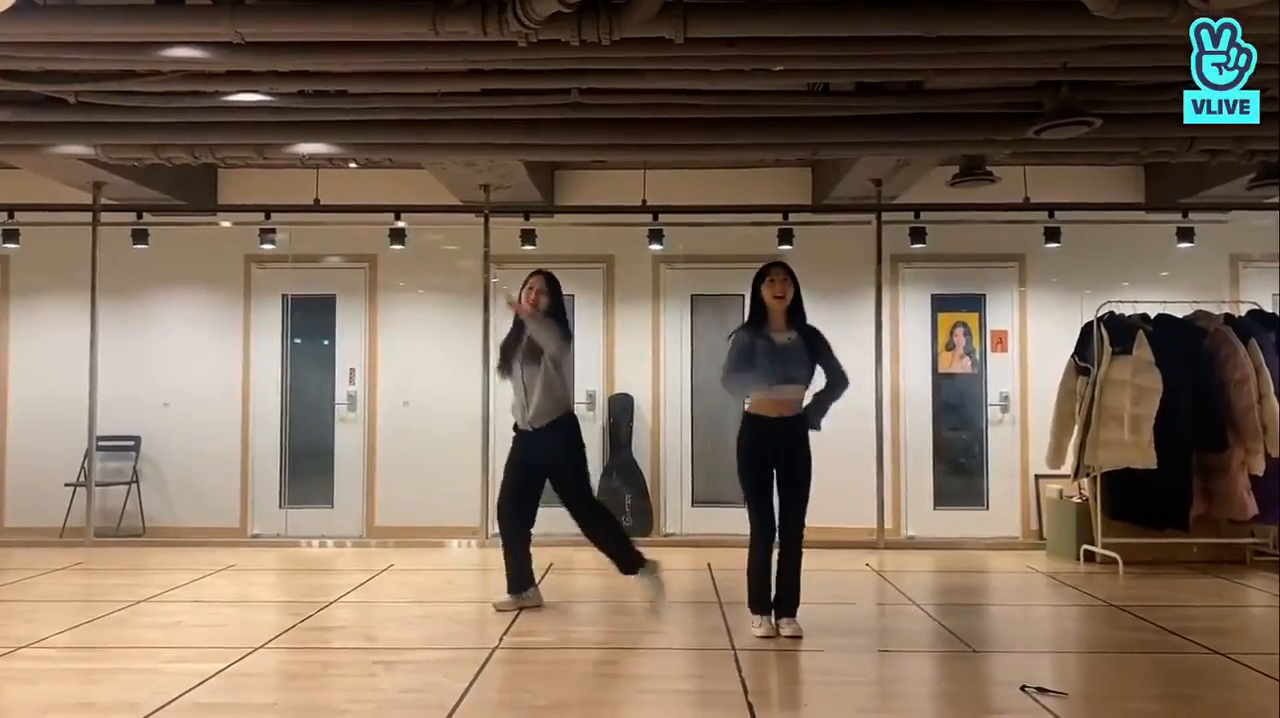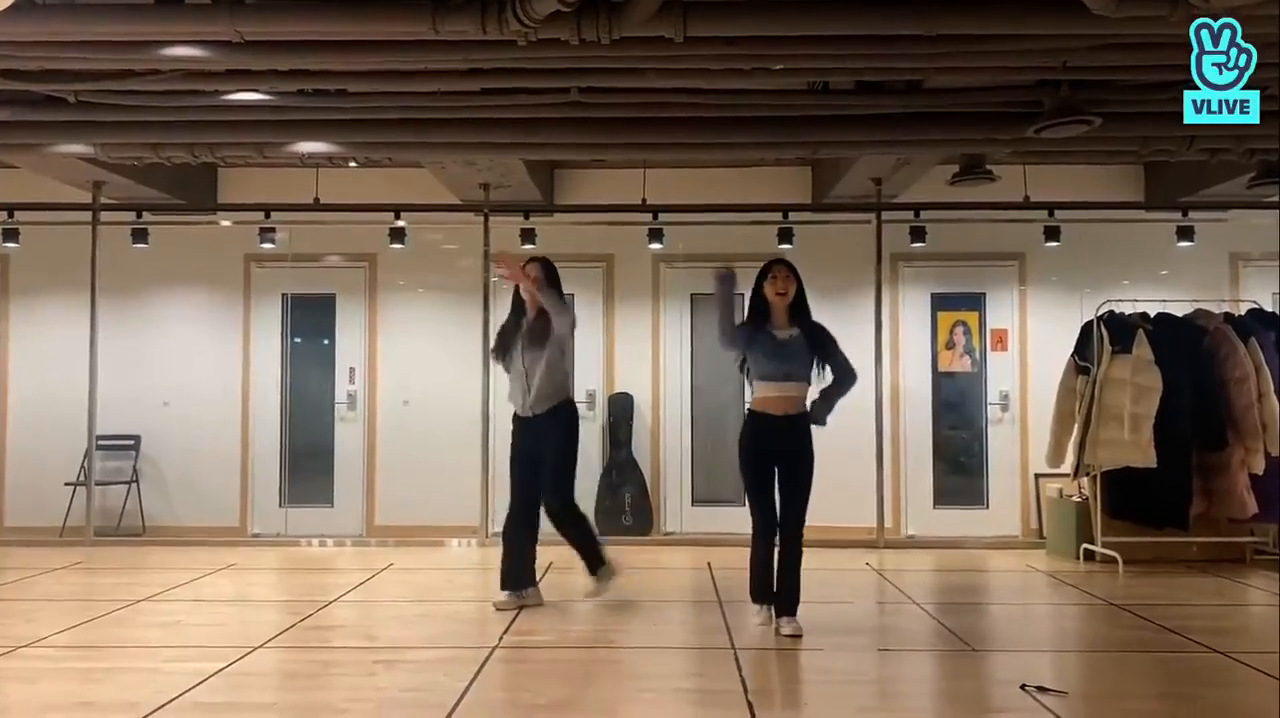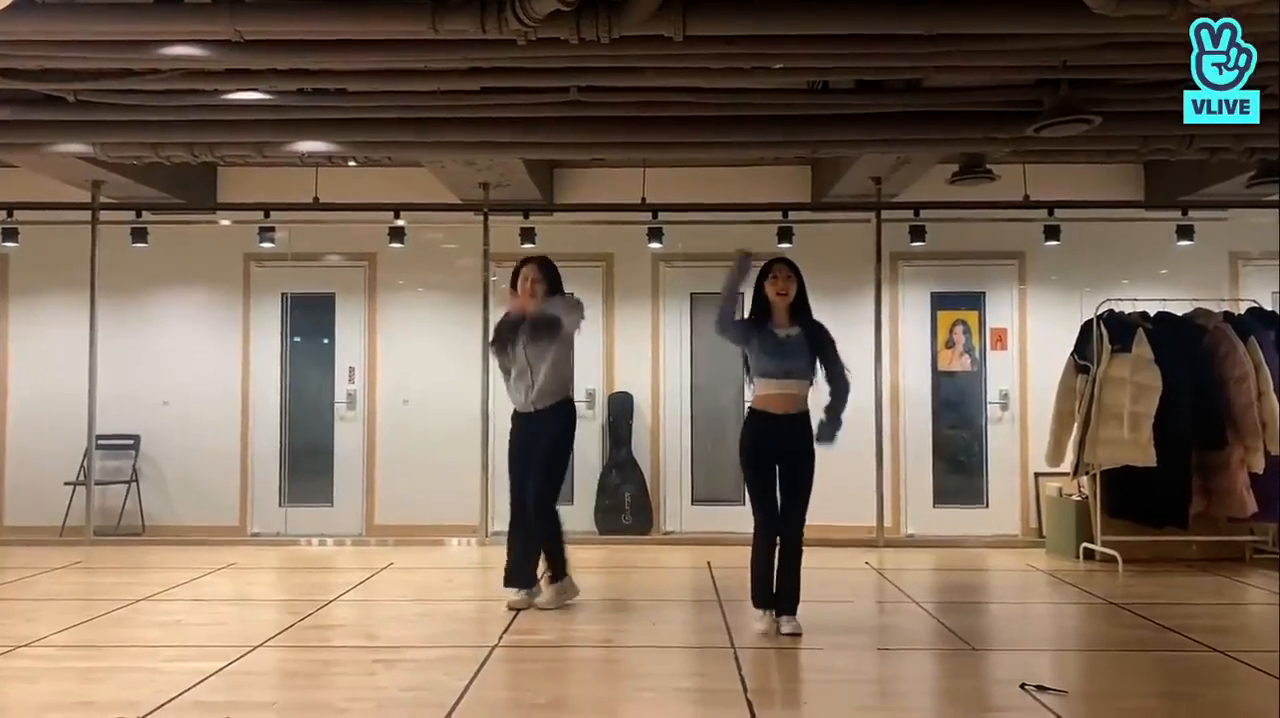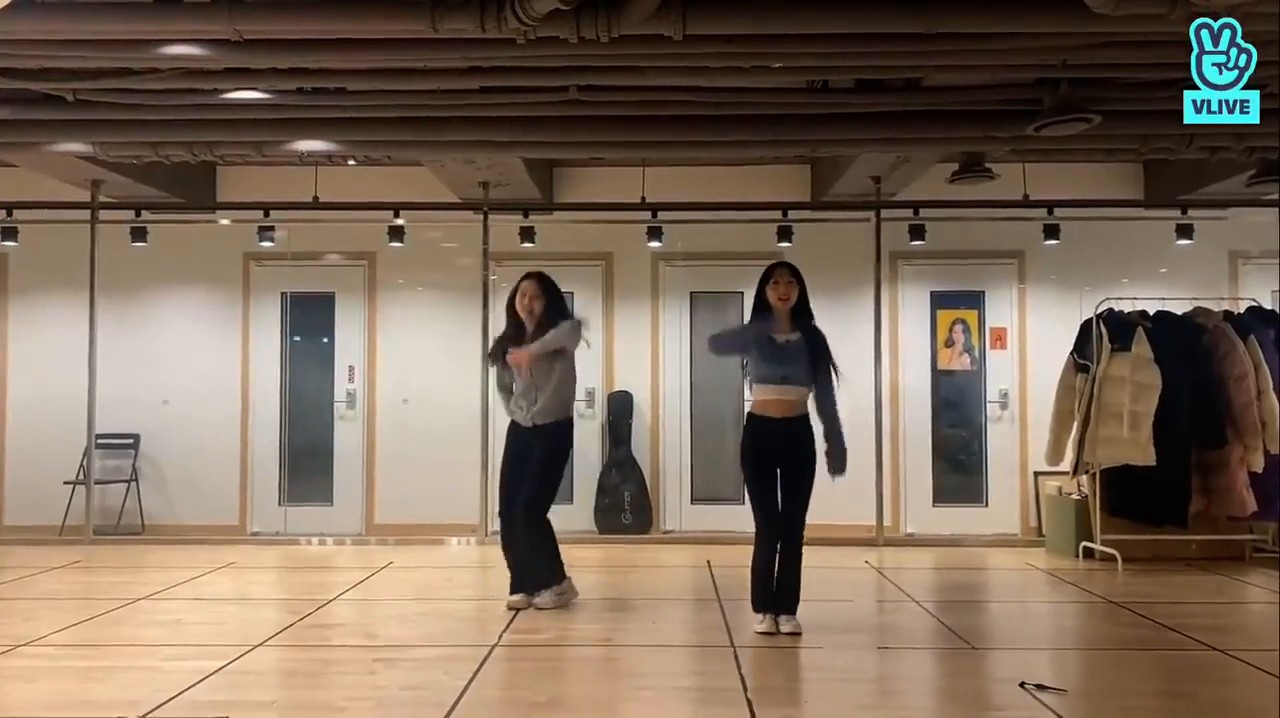
dt=0.1s
person 1, frame 1
left shoulder: (808, 337)
right shoulder: (748, 338)
left elbow: (838, 380)
right elbow: (731, 380)
left wrist: (817, 409)
right wrist: (744, 379)
left hip: (794, 434)
right hip: (756, 433)
left knee: (793, 528)
right knee: (763, 527)
left ankle: (787, 611)
right ankle: (761, 611)
person 1, frame 2
left shoulder: (812, 333)
right shoulder: (750, 333)
left elbow: (846, 375)
right elbow: (727, 339)
left wrist: (823, 405)
right wrist: (725, 296)
left hip: (797, 433)
right hip: (758, 431)
left knee: (793, 526)
right knee: (765, 524)
left ankle: (787, 610)
right ankle: (763, 601)
person 1, frame 3
left shoulder: (813, 332)
right shoulder: (753, 331)
left elbow: (839, 382)
right elbow: (724, 327)
left wrist: (832, 418)
right wrist: (735, 280)
left hip: (797, 431)
right hip: (759, 429)
left knee: (793, 525)
right knee: (766, 523)
left ankle: (787, 609)
right ankle: (764, 607)
person 1, frame 4
left shoulder: (812, 338)
right shoulder: (751, 337)
left elbow: (824, 396)
right elbow: (716, 345)
left wrist: (835, 444)
right wrist: (757, 330)
left hip: (798, 435)
right hip: (759, 433)
left knee: (793, 527)
right knee: (767, 526)
left ankle: (786, 609)
right ankle: (764, 609)
person 2, frame 1
left shoulder: (557, 331)
right shoulder: (514, 341)
left elbow: (554, 341)
left wrist: (530, 317)
left hip: (560, 431)
right hip: (526, 434)
left knee: (584, 507)
right knee: (511, 511)
left ankle: (641, 566)
right ankle: (522, 589)
person 2, frame 2
left shoulder: (555, 323)
right shoulder: (512, 329)
left elbow: (566, 320)
left wrist: (530, 284)
left hip: (557, 418)
right hip: (524, 422)
left knee: (558, 501)
right knee: (522, 504)
left ankle: (599, 566)
right ankle: (522, 586)
person 2, frame 3
left shoulder: (559, 320)
right shoulder: (509, 327)
left elbow: (574, 309)
left wrist: (536, 305)
left hip: (556, 417)
right hip: (524, 420)
left knee: (540, 500)
right knee: (521, 503)
left ankle: (560, 580)
right ankle: (524, 583)
person 2, frame 4
left shoulder: (560, 336)
right shoulder: (508, 341)
left elbow: (572, 331)
left wrist: (533, 351)
right wrist: (516, 414)
left hip: (553, 431)
right hip: (520, 431)
left knee: (529, 508)
right knee: (510, 511)
left ankle: (557, 583)
right ankle: (527, 586)
